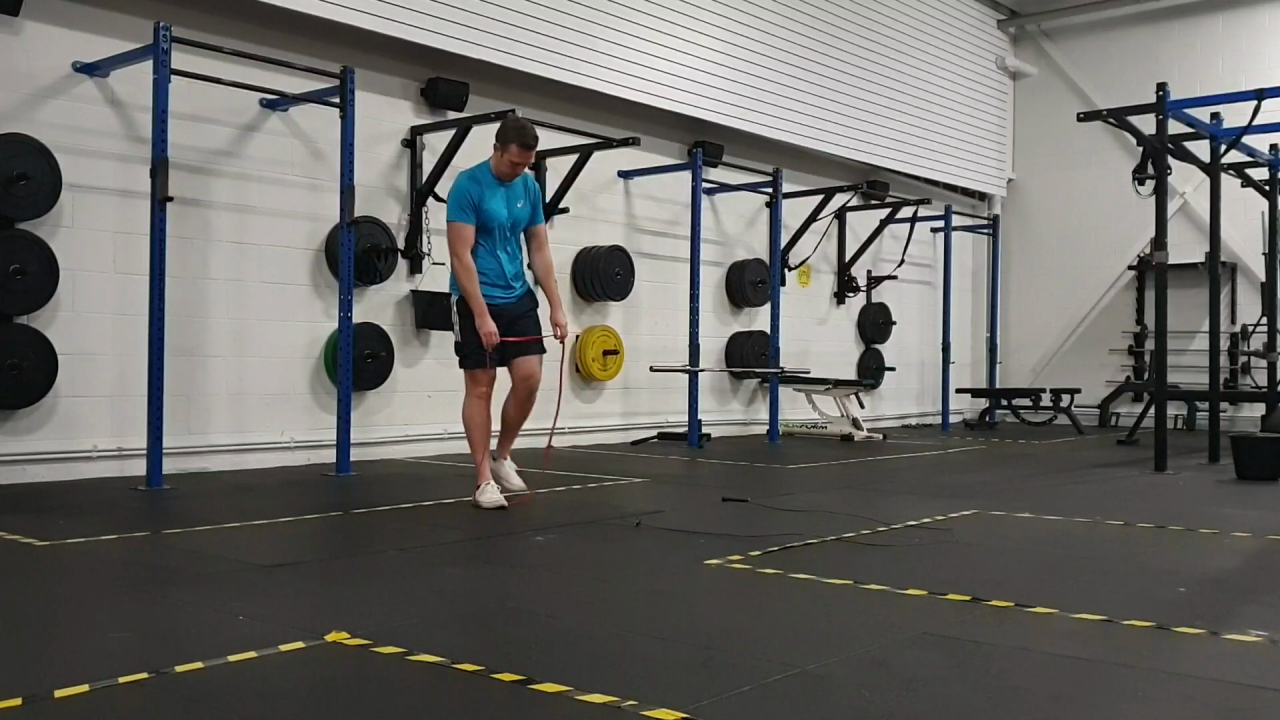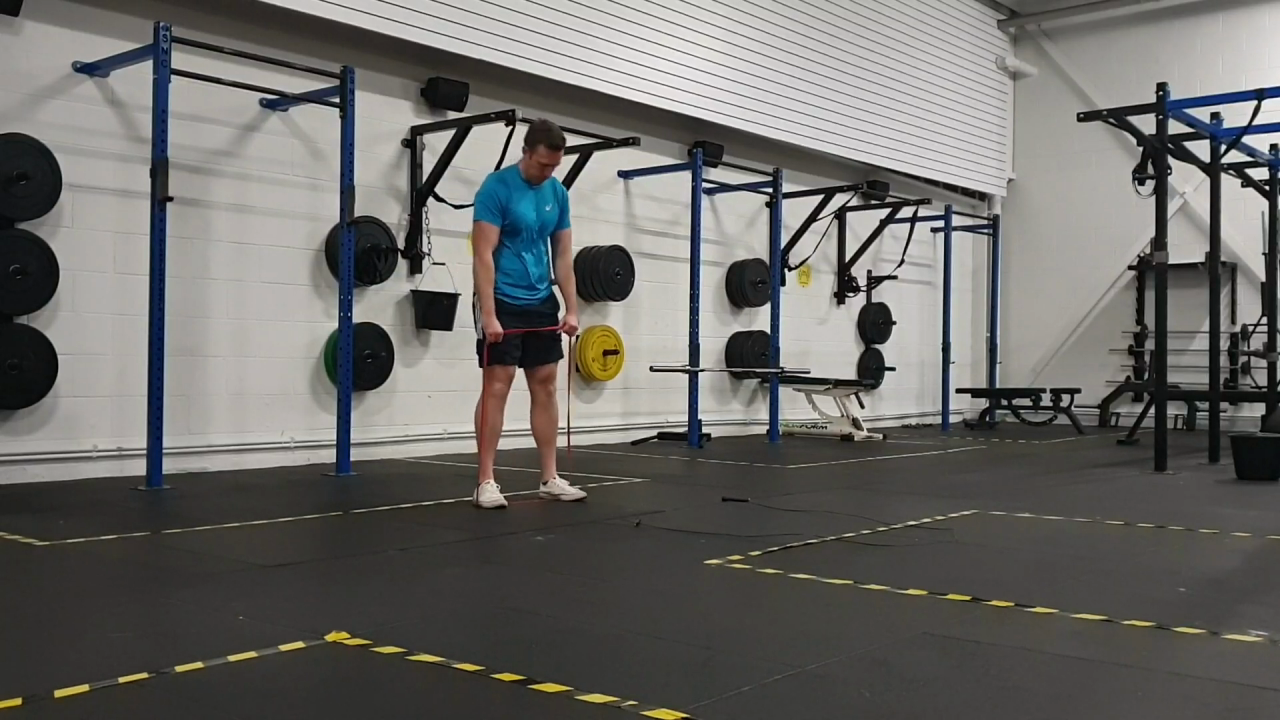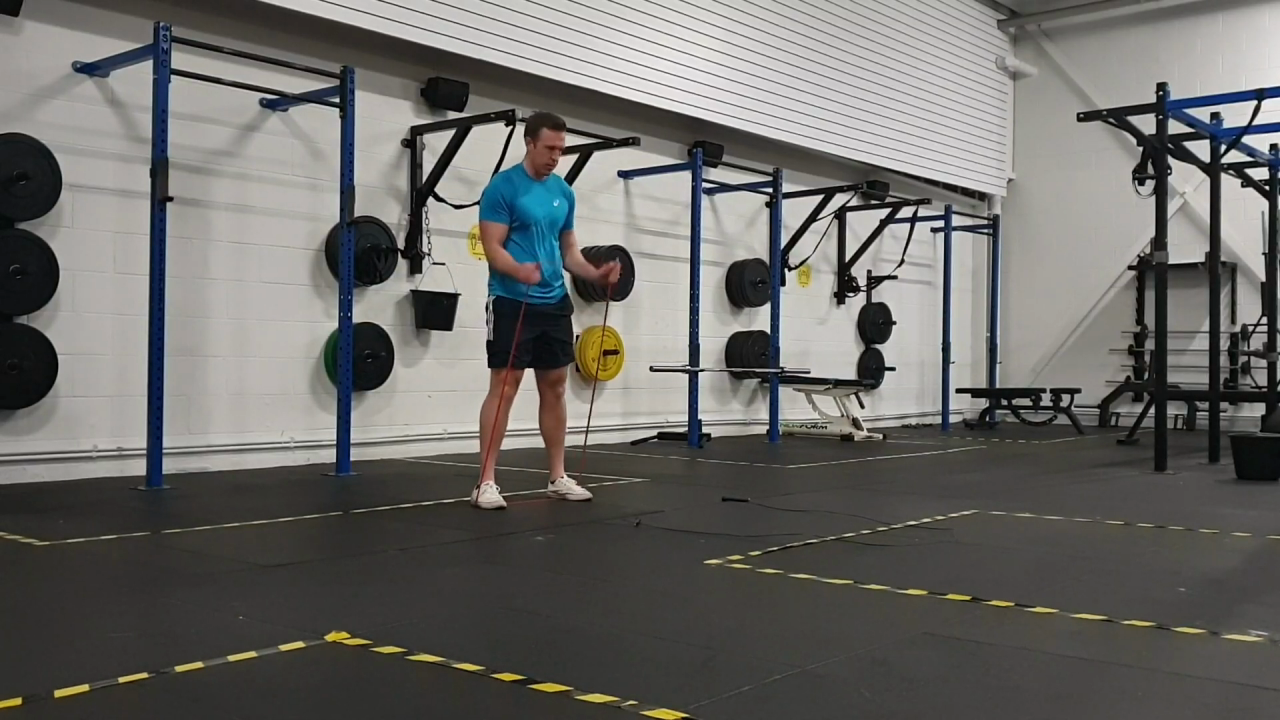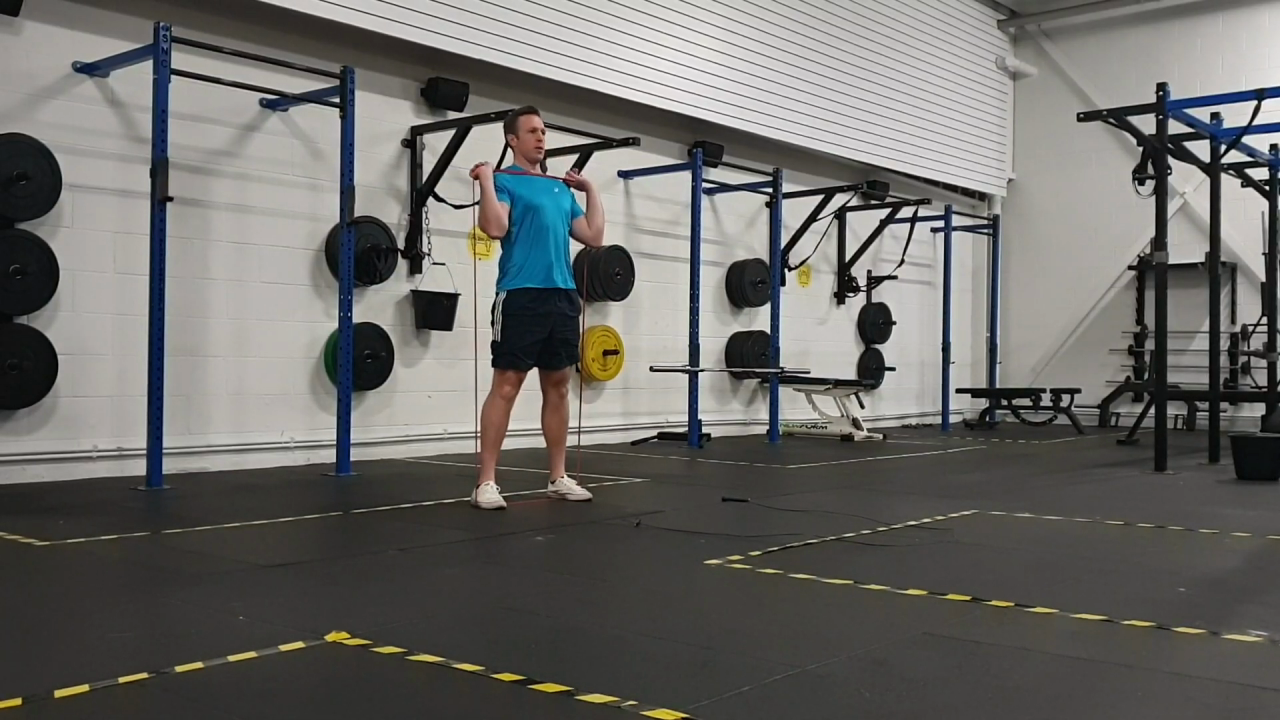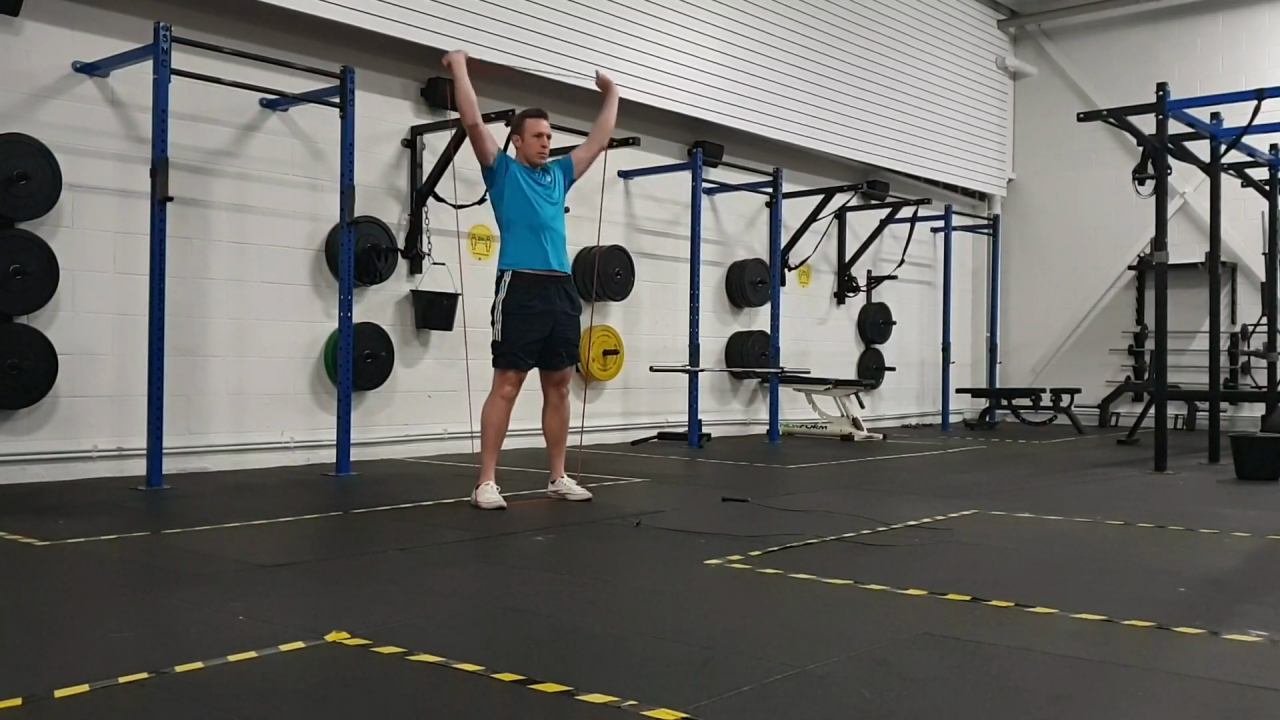
dt=1s
person 1, frame 1
left shoulder: (530, 188)
right shoulder: (468, 186)
left elbow: (540, 251)
right elbow: (461, 255)
left wrist: (556, 307)
right wrist: (482, 315)
left hip: (518, 298)
right hip: (476, 300)
left knee: (529, 378)
right knee: (480, 387)
left ankle: (503, 456)
right ankle: (485, 480)
person 1, frame 2
left shoulder: (558, 193)
right shoulder: (497, 188)
left elbow: (563, 256)
right elbow: (483, 255)
left wrist: (571, 309)
right wrist: (488, 314)
left hip: (541, 302)
right hip: (503, 302)
left knee: (545, 386)
right knee: (497, 385)
left ankle: (550, 477)
right ankle: (486, 480)
person 1, frame 3
left shoulder: (564, 192)
right shoulder: (503, 186)
right elbow: (492, 247)
left wrist: (594, 274)
right wrist: (517, 271)
left hip: (555, 304)
right hip: (513, 301)
left knee: (555, 388)
right knee: (504, 388)
left ankle: (558, 477)
right ankle: (486, 482)
person 1, frame 4
left shoulder: (561, 189)
right shoulder: (504, 181)
left elbow: (594, 237)
right elbow: (494, 228)
left wrist: (590, 190)
right wrist: (486, 180)
left hip: (563, 296)
right hip: (521, 296)
left knee: (558, 387)
right knee: (506, 386)
left ankle: (558, 477)
right ankle: (486, 482)
person 1, frame 5
left shoulder: (558, 174)
right shoulder: (502, 170)
left elbow: (599, 139)
right elbow: (472, 122)
left wrist: (610, 93)
right wrist: (460, 67)
left hip: (563, 292)
right hip: (520, 290)
left knee: (559, 386)
right knee: (506, 387)
left ankle: (558, 477)
right ankle: (486, 481)
